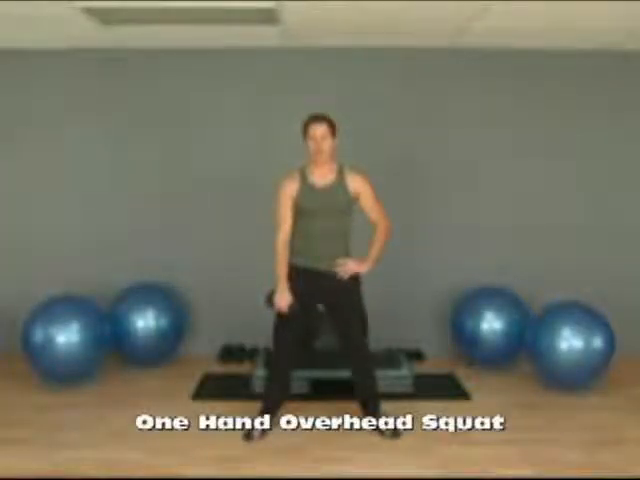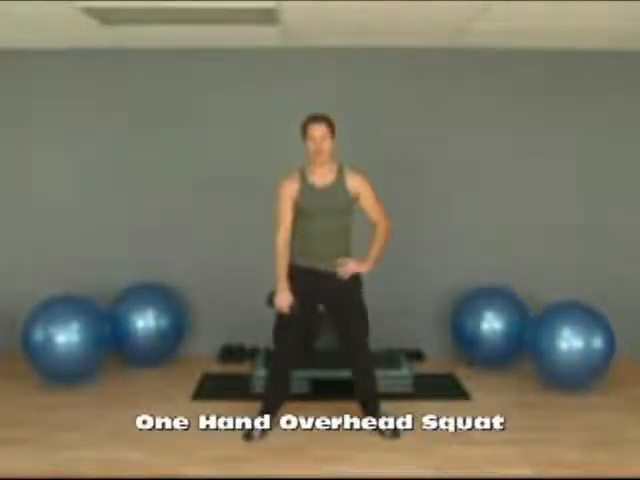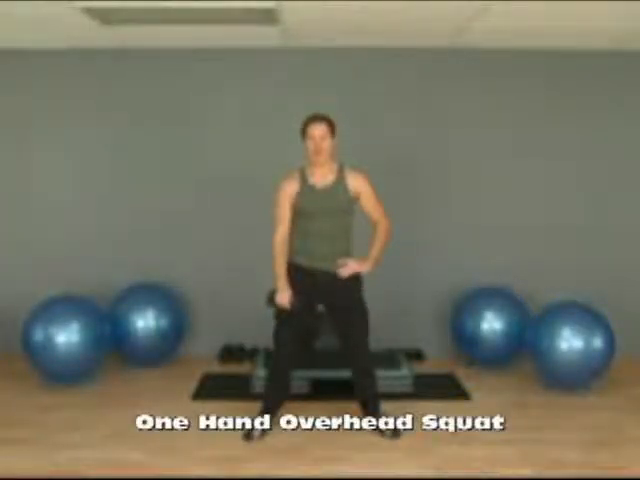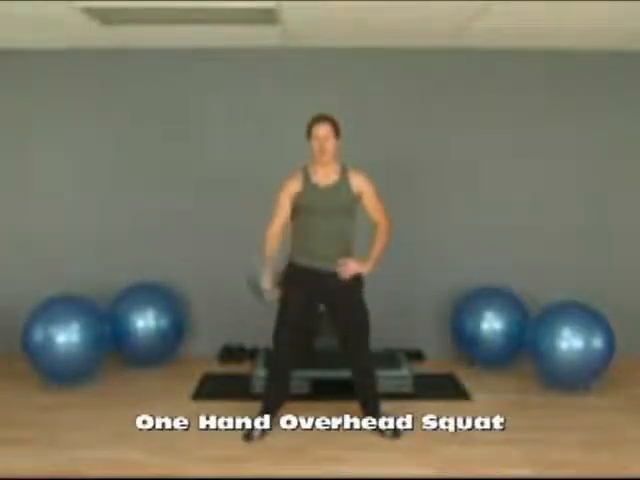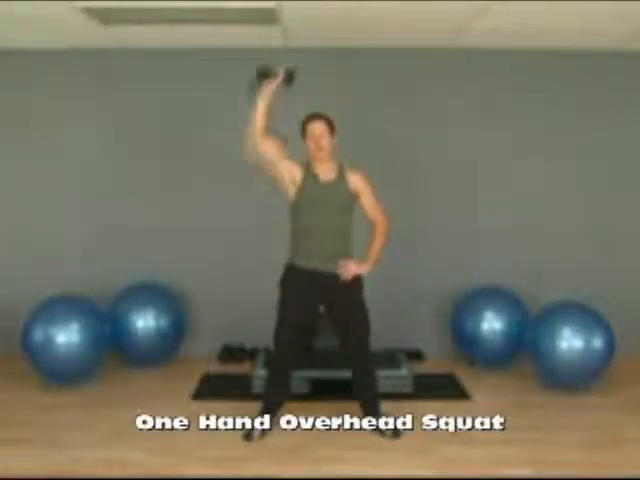
dt=0.5s
person 1, frame 1
left shoulder: (354, 181)
right shoulder: (292, 184)
left elbow: (383, 224)
right elbow: (283, 236)
left wrist: (367, 263)
right wrist: (281, 285)
left hip: (340, 276)
right hip: (300, 275)
left knee: (358, 347)
right knee: (284, 348)
left ankle: (374, 414)
right ankle: (266, 416)
person 1, frame 2
left shoulder: (354, 181)
right shoulder: (291, 184)
left elbow: (383, 223)
right elbow: (283, 236)
left wrist: (368, 263)
right wrist: (282, 286)
left hip: (341, 276)
right hip: (301, 275)
left knee: (358, 347)
right knee: (285, 349)
left ankle: (373, 414)
right ankle: (266, 416)
person 1, frame 3
left shoulder: (354, 181)
right shoulder: (291, 185)
left elbow: (383, 222)
right elbow: (281, 236)
left wrist: (368, 263)
right wrist: (281, 284)
left hip: (341, 277)
right hip: (300, 275)
left knee: (358, 347)
right knee: (284, 348)
left ankle: (374, 414)
right ankle: (266, 416)
person 1, frame 4
left shoulder: (357, 181)
right shoulder: (295, 183)
left elbow: (383, 223)
right elbow: (276, 227)
left wrist: (368, 264)
right wrist: (267, 265)
left hip: (342, 277)
right hip: (300, 275)
left knee: (359, 347)
right knee: (284, 347)
left ankle: (373, 413)
right ankle: (266, 415)
person 1, frame 5
left shoulder: (354, 179)
right shoulder: (294, 175)
left elbow: (381, 222)
right elbow: (258, 141)
left wrist: (368, 264)
right wrist: (267, 93)
left hip: (342, 278)
right hip: (300, 277)
left knee: (359, 348)
right knee: (285, 349)
left ankle: (373, 414)
right ankle: (266, 415)
